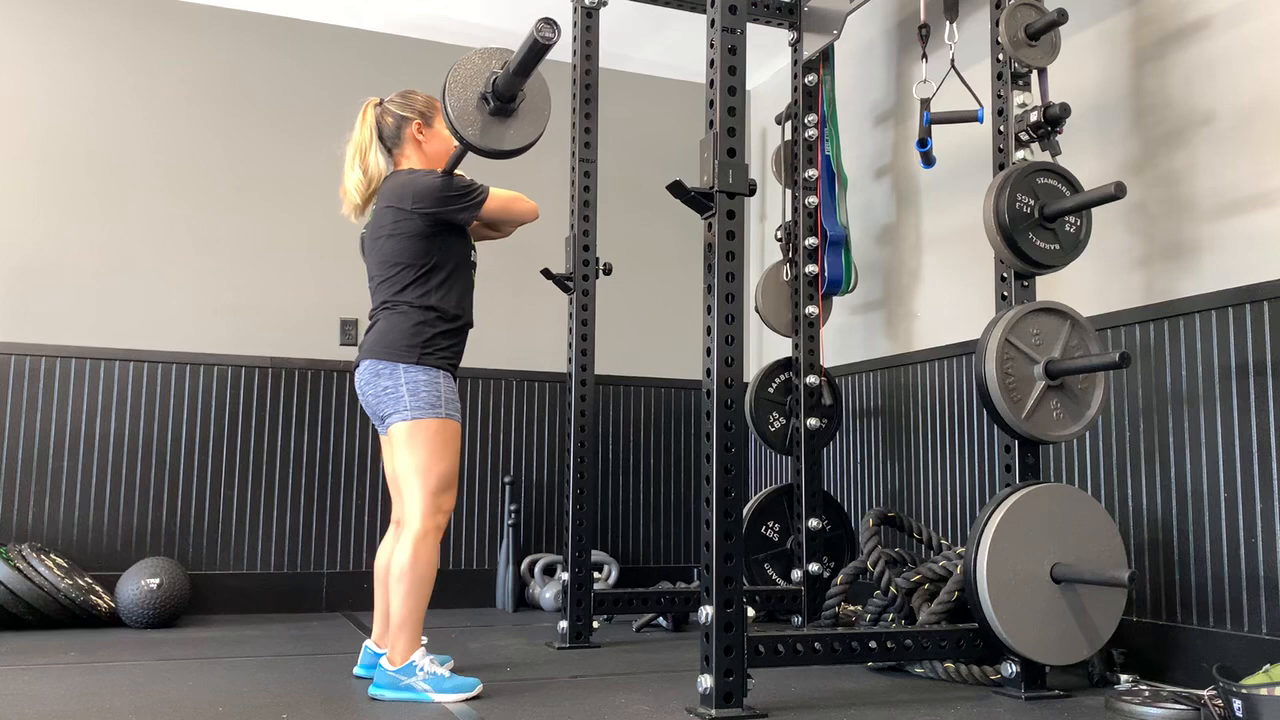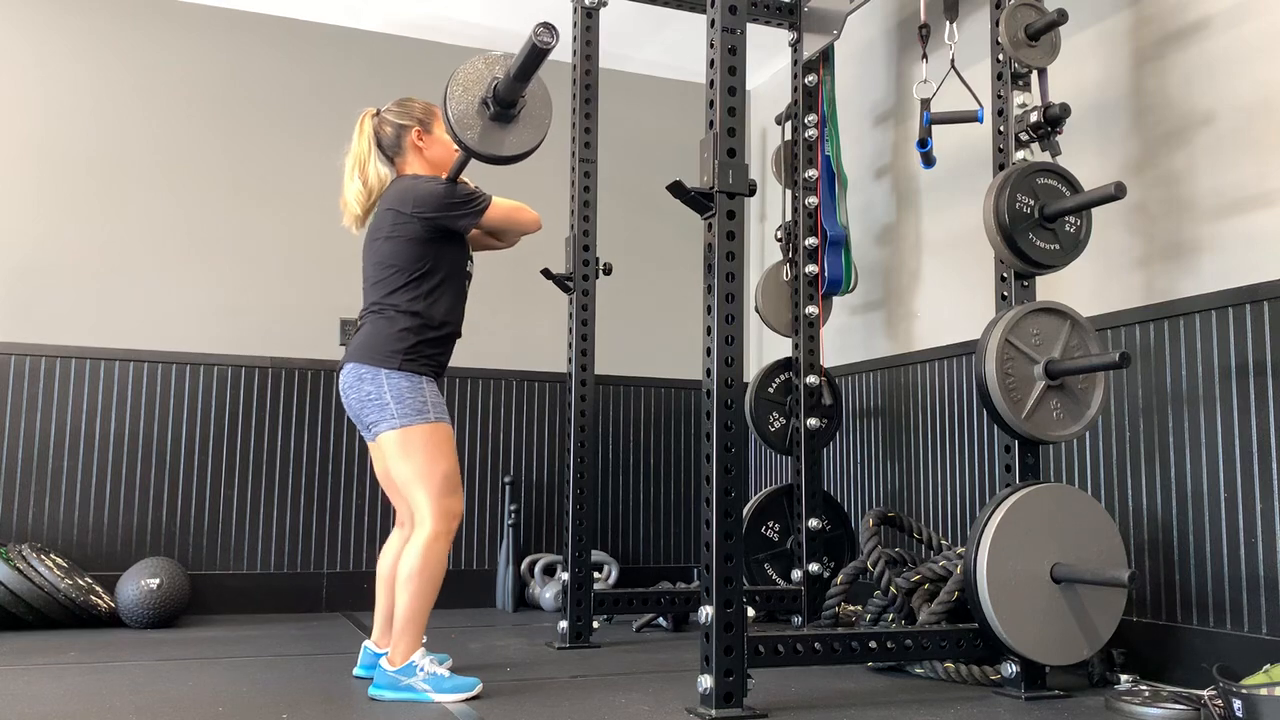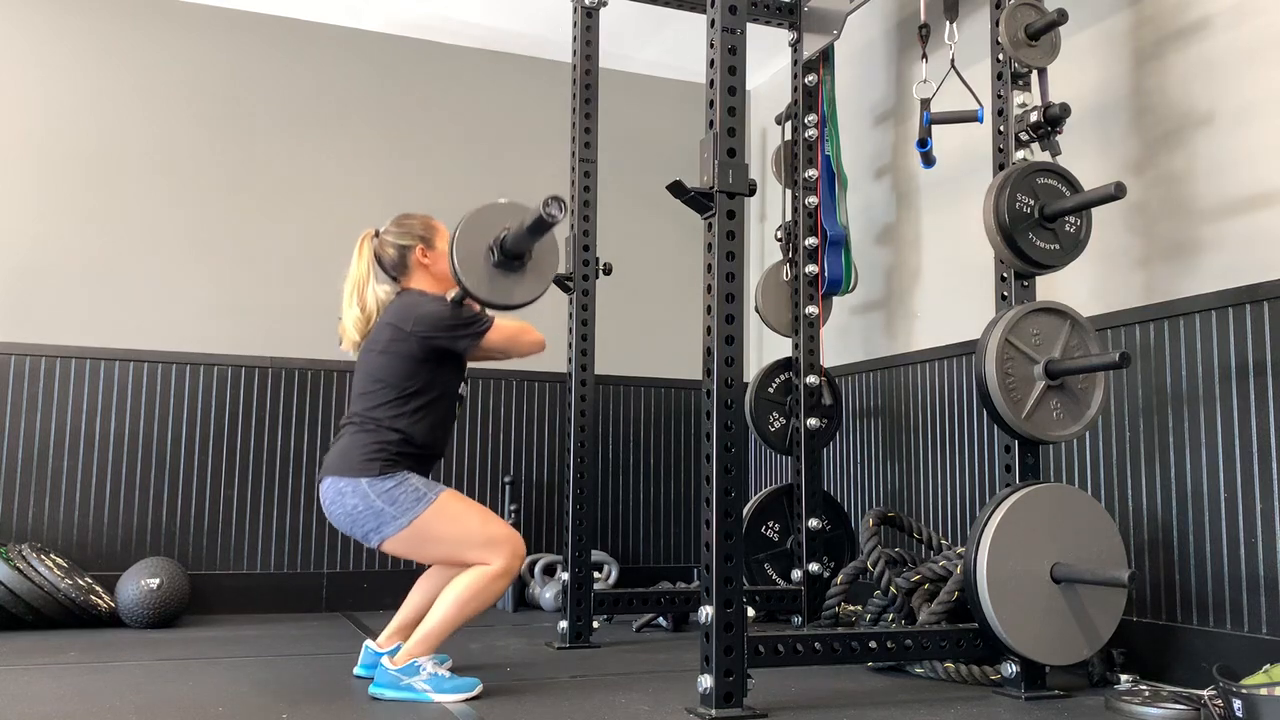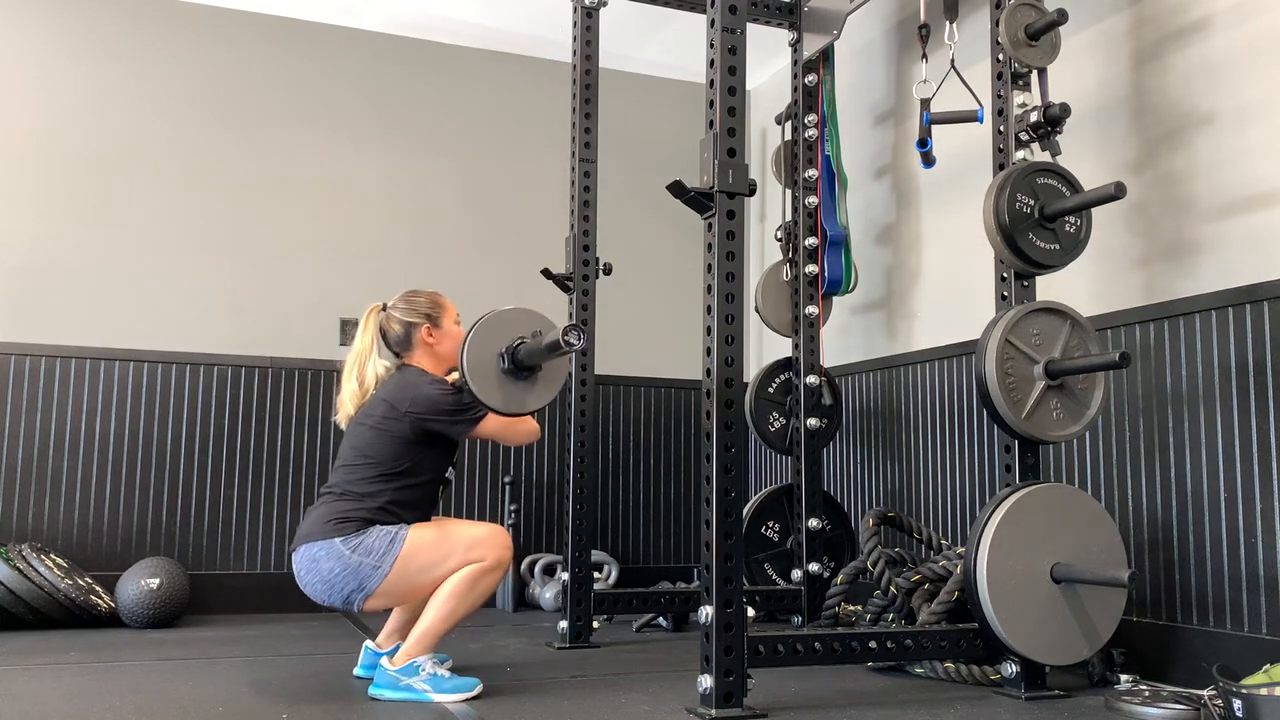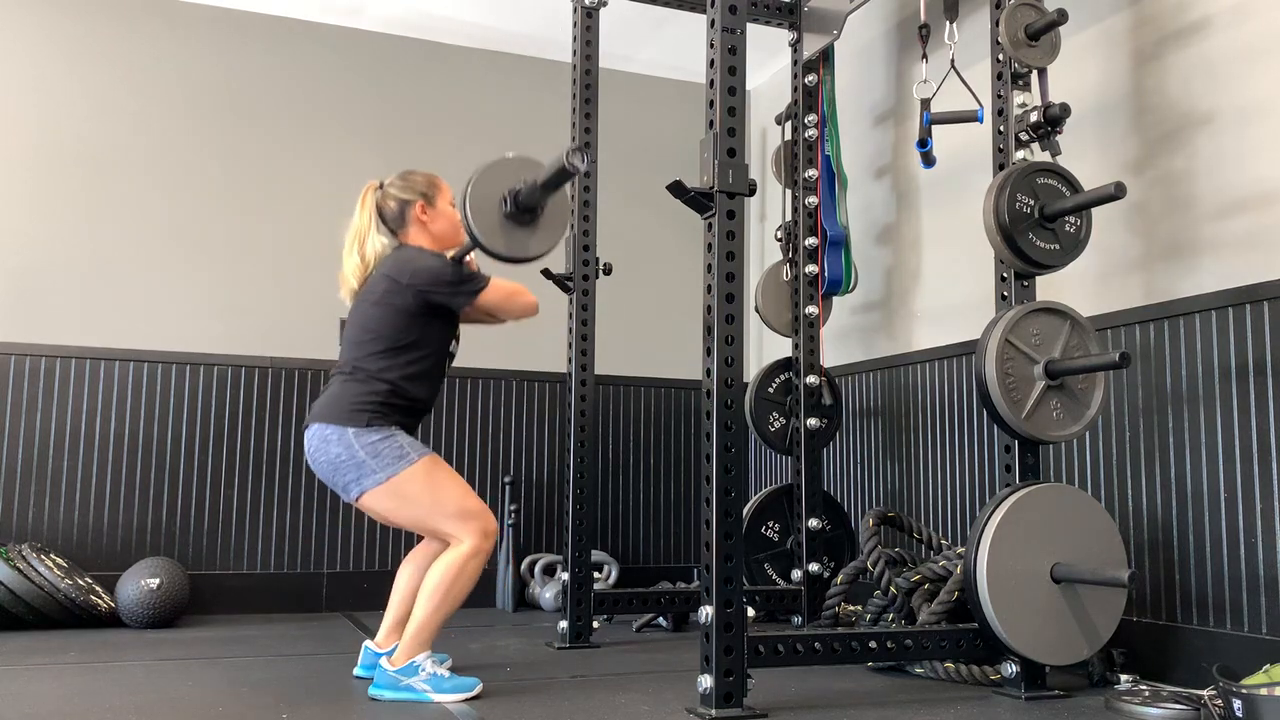
dt=0.7s
person 1, frame 1
left shoulder: (394, 199)
right shoulder: (427, 188)
left elbow: (483, 227)
right elbow: (525, 210)
left wrist: (477, 217)
right wrist: (480, 202)
left hip: (387, 369)
right hip: (412, 367)
left knee: (408, 518)
right knee: (428, 515)
left ankle: (381, 647)
right ankle: (402, 666)
person 1, frame 2
left shoulder: (401, 202)
right shoulder: (429, 193)
left elbow: (497, 238)
right elbow: (527, 221)
left wrist: (477, 223)
right wrist: (476, 202)
left hip: (375, 374)
right hip: (395, 374)
left knee: (414, 520)
right knee: (438, 515)
left ankle: (381, 647)
right ankle: (402, 665)
person 1, frame 3
left shoulder: (406, 314)
right shoulder: (429, 313)
left elbow: (477, 344)
right elbow: (530, 340)
left wrist: (472, 312)
right wrist: (479, 310)
left hip: (355, 483)
right hip: (370, 484)
left knee: (477, 546)
right knee: (504, 551)
left ankle: (387, 646)
right ankle: (406, 666)
person 1, frame 4
left shoulder: (404, 389)
right shoulder: (426, 395)
right elbow: (525, 431)
left wrist: (473, 388)
left hip: (332, 551)
right hip: (341, 554)
left knee: (462, 551)
right knee: (493, 546)
left ankle: (386, 648)
right ankle: (405, 666)
person 1, frame 5
left shoulder: (405, 273)
right shoulder: (425, 268)
left elbow: (489, 311)
right elbow: (523, 304)
left wrist: (469, 280)
right wrist: (472, 275)
left hip: (344, 432)
right hip: (360, 432)
left knee: (448, 534)
right knee: (475, 531)
left ankle: (383, 649)
right ankle: (403, 666)
